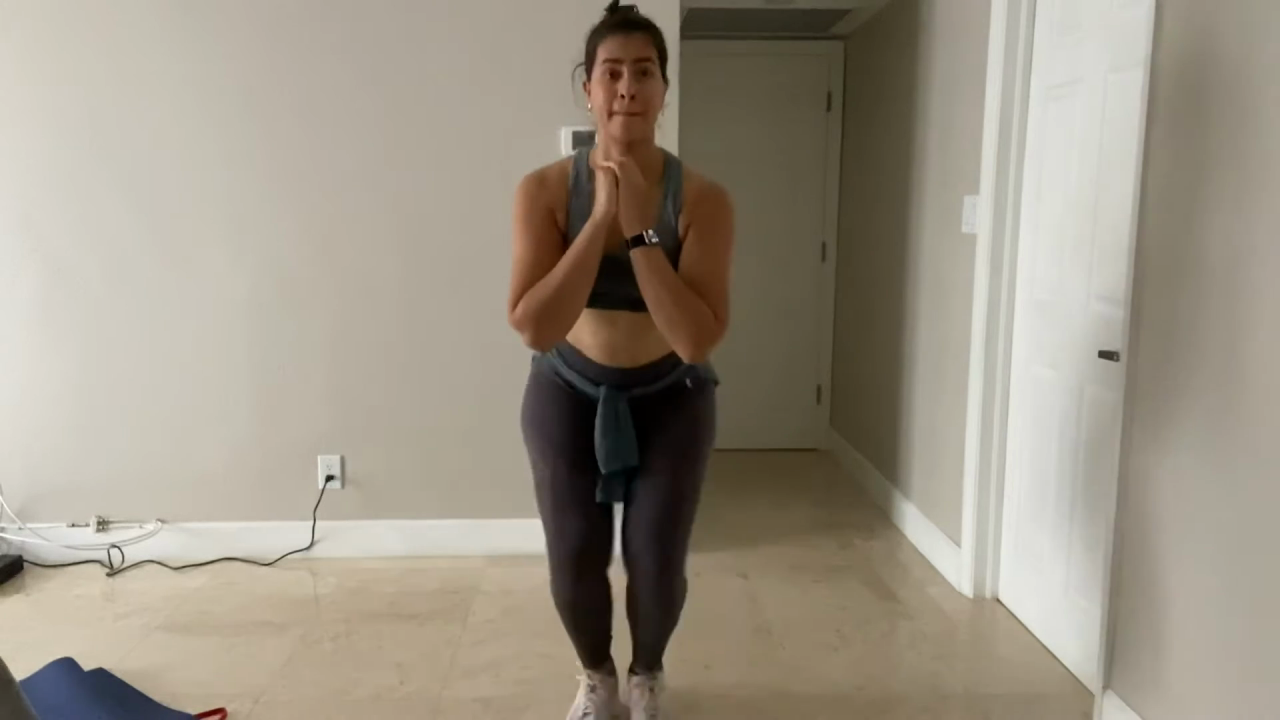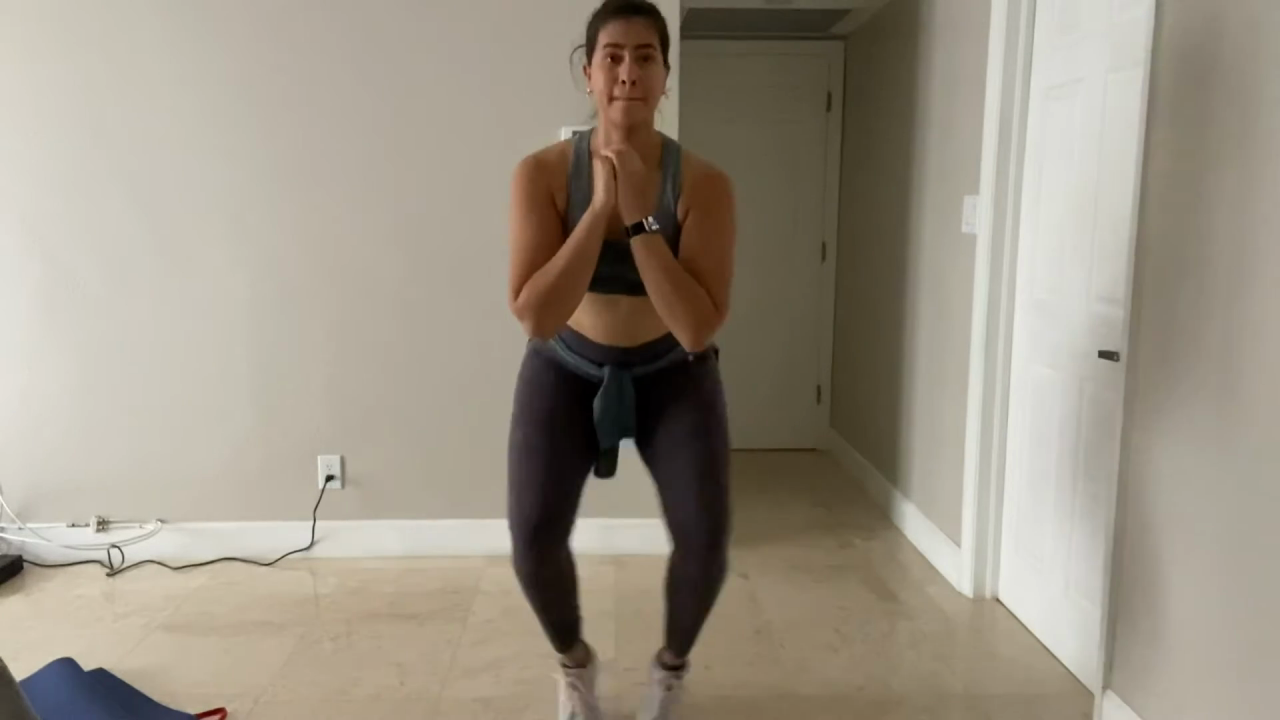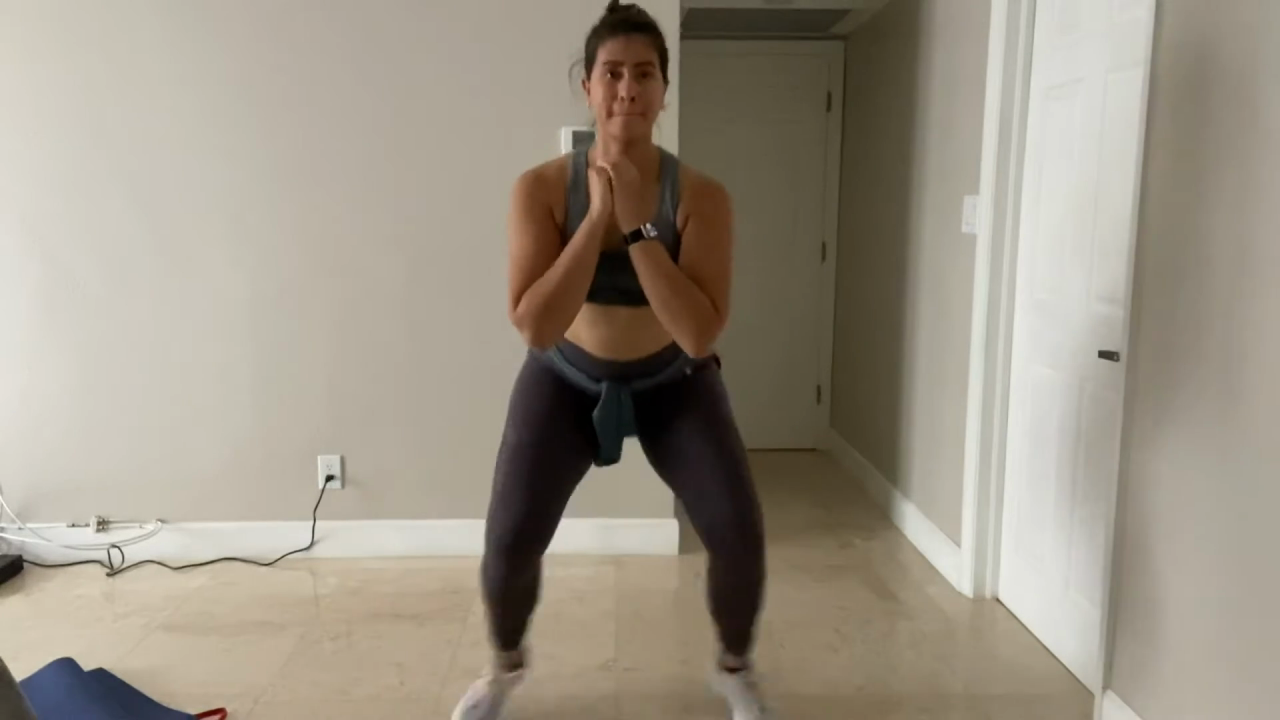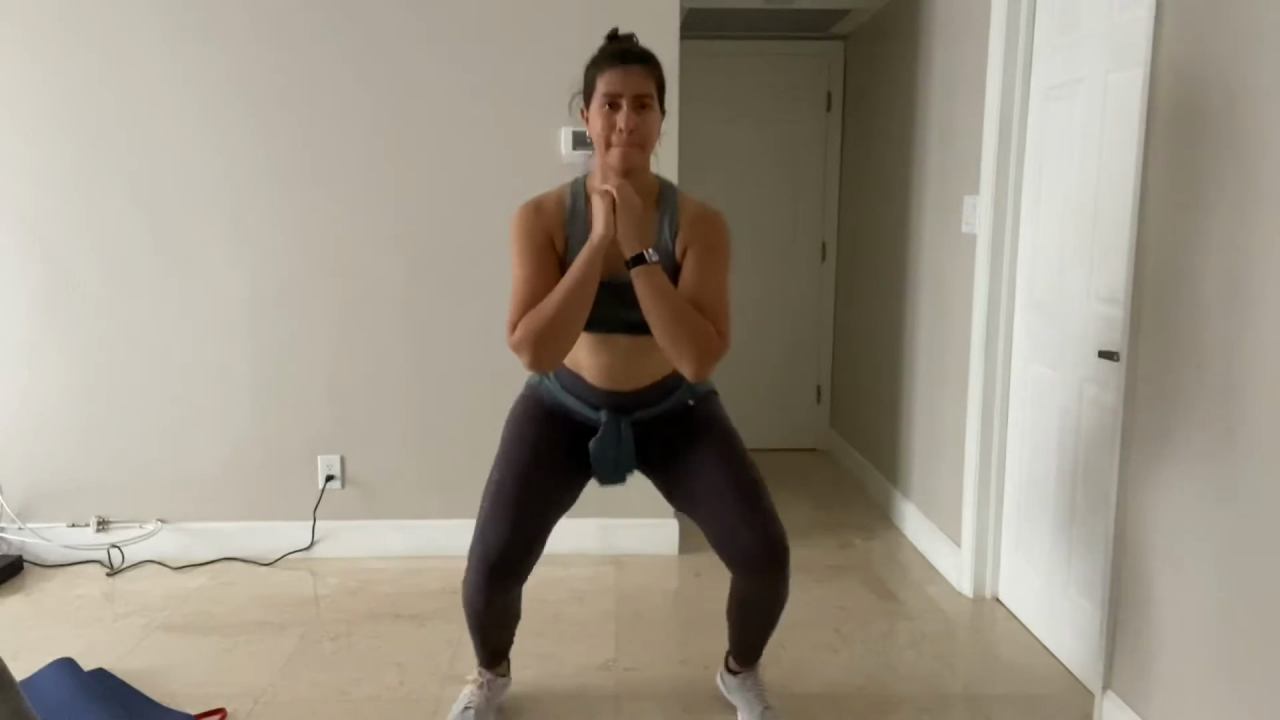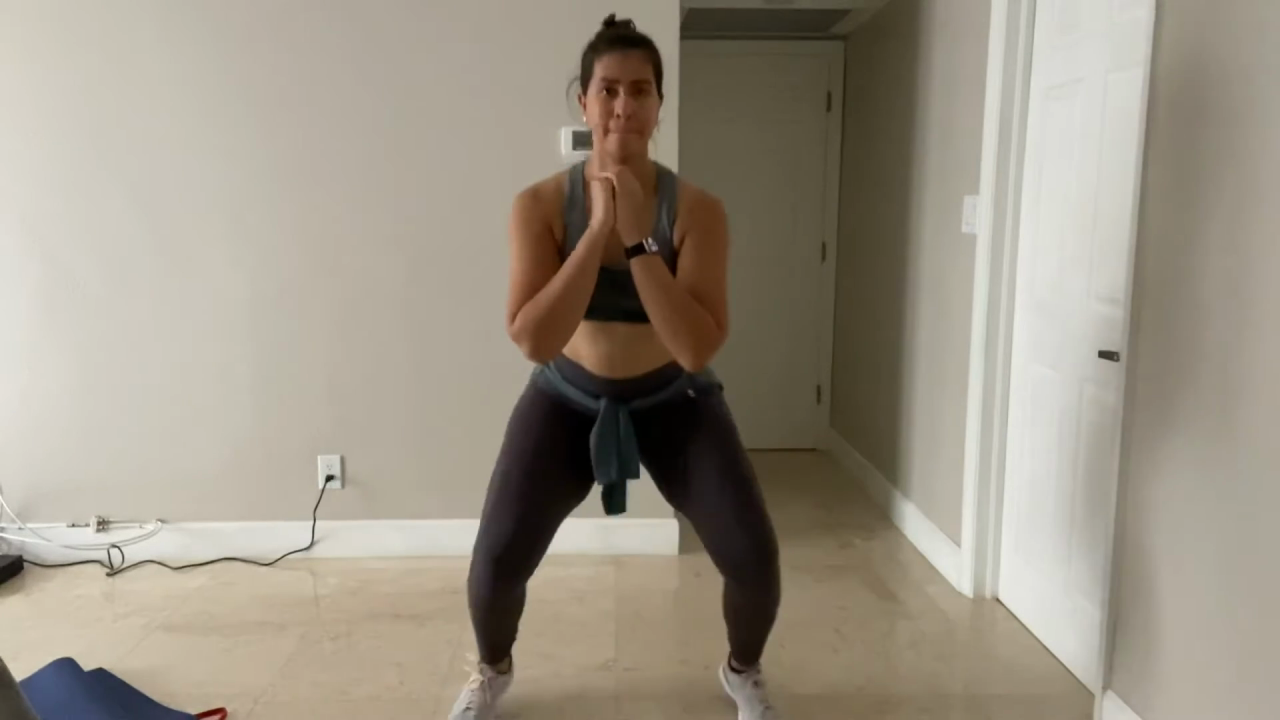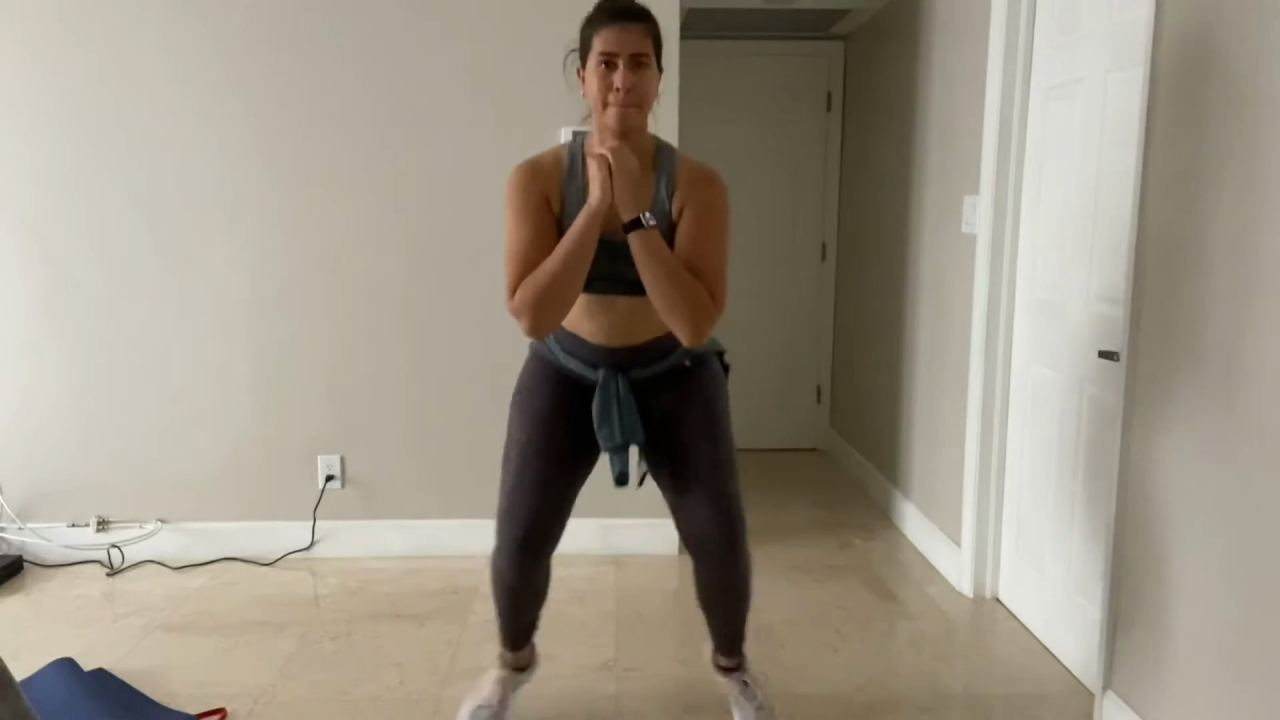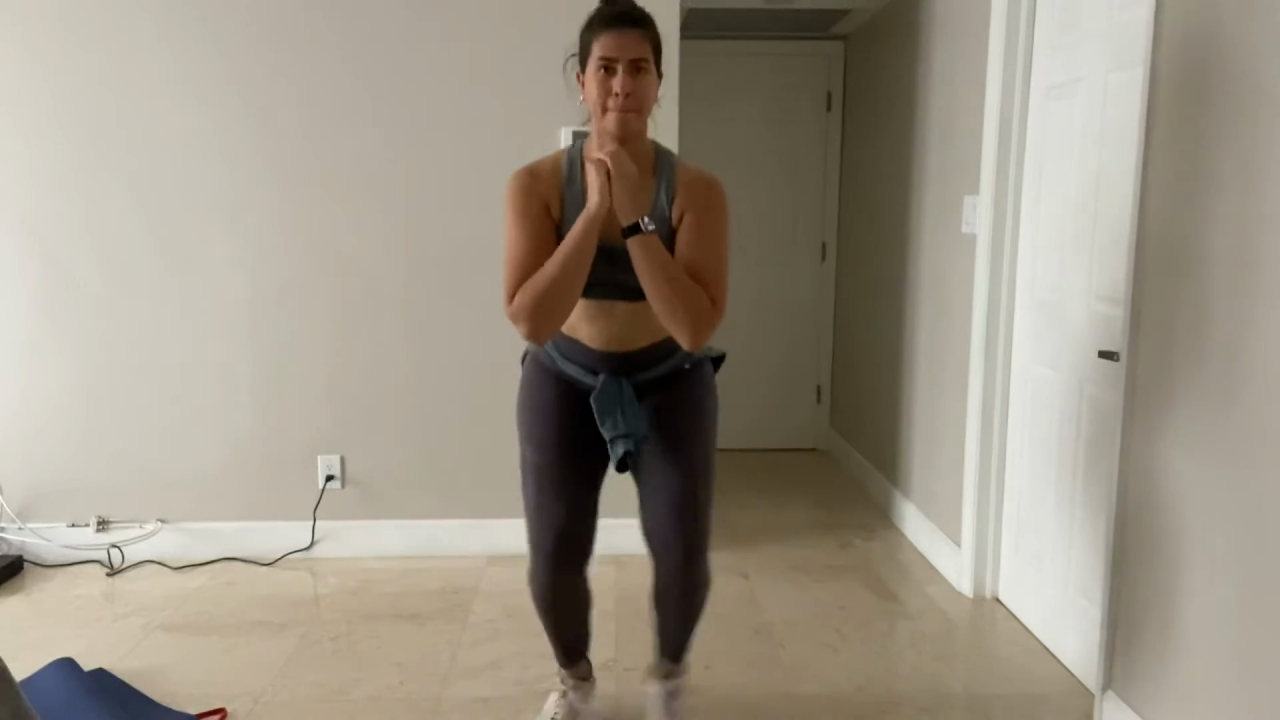
dt=0.1s
person 1, frame 1
left shoulder: (702, 199)
right shoulder: (544, 189)
left elbow: (699, 339)
right elbow: (533, 328)
left wrist: (639, 229)
right wrist: (600, 220)
left hip: (669, 393)
right hip: (570, 388)
left knee: (656, 559)
right knee: (576, 553)
person 1, frame 2
left shoulder: (702, 182)
right shoulder: (541, 174)
left elbow: (700, 327)
right elbow: (535, 316)
left wrist: (641, 218)
right wrist: (602, 209)
left hip: (671, 373)
right hip: (568, 370)
left knee: (703, 537)
right knee: (534, 531)
person 1, frame 3
left shoulder: (700, 195)
right shoulder: (541, 188)
left elbow: (700, 334)
right elbow: (534, 328)
left wrist: (638, 227)
right wrist: (598, 219)
left hip: (673, 384)
right hip: (566, 381)
left knee: (739, 533)
right knee: (512, 540)
right ankle: (506, 662)
person 1, frame 4
left shoulder: (699, 223)
right shoulder: (542, 216)
left elbow: (701, 359)
right elbow: (533, 351)
left wrist: (639, 250)
right wrist: (599, 243)
left hip: (671, 411)
right hip: (564, 408)
left knee: (764, 552)
right knee: (492, 563)
person 1, frame 5
left shoulder: (697, 210)
right shoulder: (540, 205)
left elbow: (699, 348)
right elbow: (533, 341)
left wrist: (638, 239)
right wrist: (599, 231)
left hip: (673, 403)
right hip: (567, 401)
left knee: (753, 556)
right knee: (498, 558)
person 1, frame 6
left shoulder: (696, 183)
right shoulder: (537, 178)
left elbow: (696, 325)
right elbow: (530, 317)
left wrist: (637, 217)
right wrist: (596, 207)
left hip: (670, 376)
right hip: (566, 374)
left knee: (719, 540)
right knee: (521, 539)
right ankle: (513, 661)
person 1, frame 7
left shoulder: (695, 189)
right shoulder: (536, 183)
left elbow: (696, 329)
right elbow: (529, 321)
left wrist: (635, 221)
right wrist: (595, 212)
left hip: (667, 379)
right hip: (566, 379)
left knee: (679, 548)
right knee: (558, 551)
